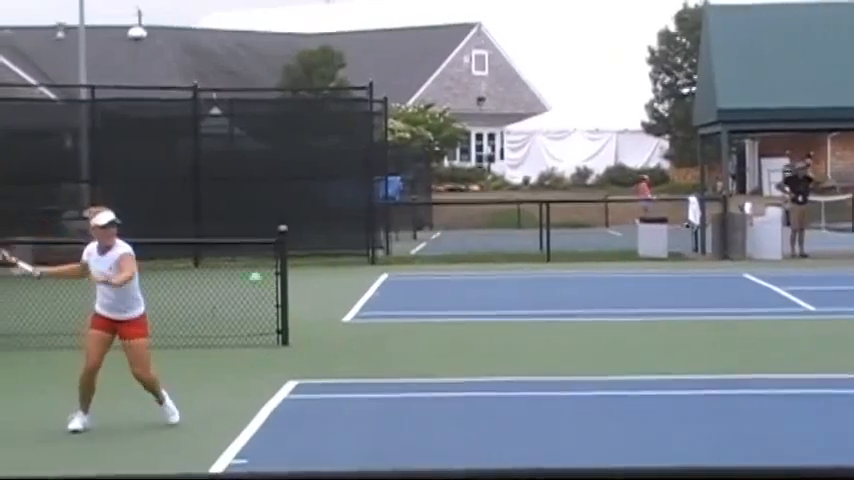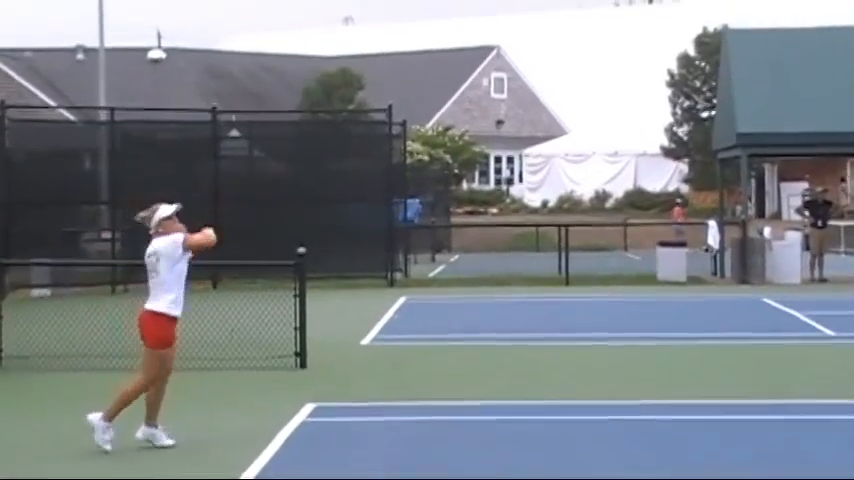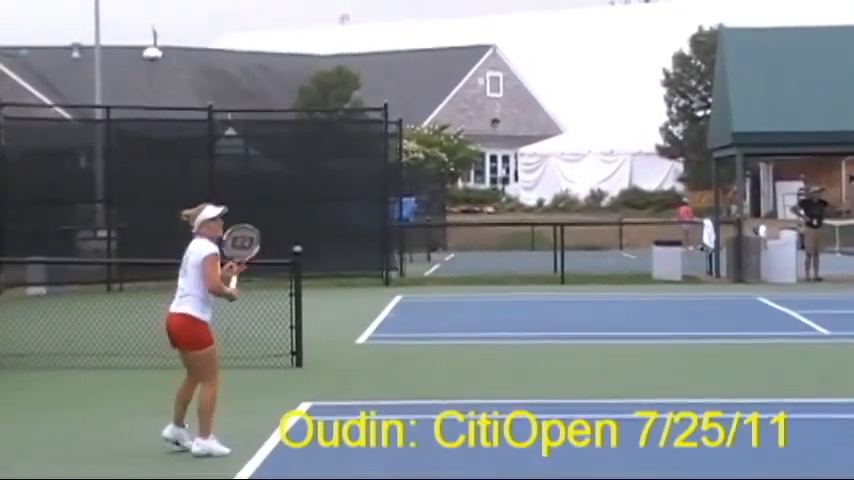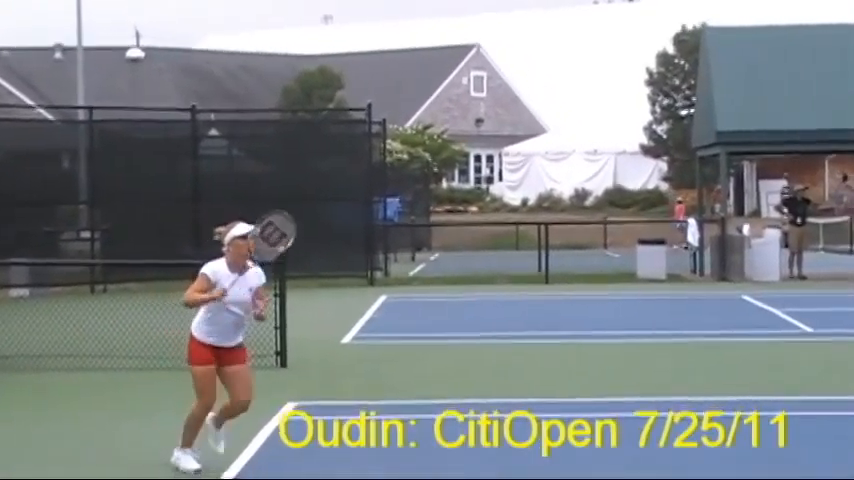
dt=0.5s
person 1, frame 1
left shoulder: (124, 251)
right shoulder: (91, 250)
left elbow: (129, 274)
right elbow: (81, 270)
left wrist: (111, 281)
right wrist: (48, 271)
left hip: (133, 319)
right hip: (103, 317)
left knee: (142, 373)
right knee: (90, 367)
left ankle: (162, 399)
right ankle: (82, 413)
person 1, frame 2
left shoulder: (154, 247)
right shoulder: (176, 241)
right elbow: (210, 239)
right wrist: (207, 231)
left hip: (153, 316)
right hip: (160, 319)
left knee: (161, 376)
right knee: (147, 380)
left ankle: (150, 427)
right ankle: (103, 419)
person 1, frame 3
left shoulder: (195, 247)
right shoulder: (208, 248)
right elbow: (213, 286)
left wrist: (227, 272)
right wrist: (231, 293)
left hip: (178, 319)
right hip: (191, 321)
left knee: (194, 377)
right knee: (209, 381)
left ankle: (176, 428)
right ankle: (204, 439)
person 1, frame 4
left shoulder: (257, 274)
right shoulder: (213, 270)
left elbow: (260, 311)
right elbow: (188, 300)
left wrist: (261, 311)
right wrist: (210, 296)
left hip: (234, 346)
right hip: (203, 343)
left knee: (242, 400)
right knee: (206, 402)
left ankle: (216, 421)
right ankle: (184, 450)
